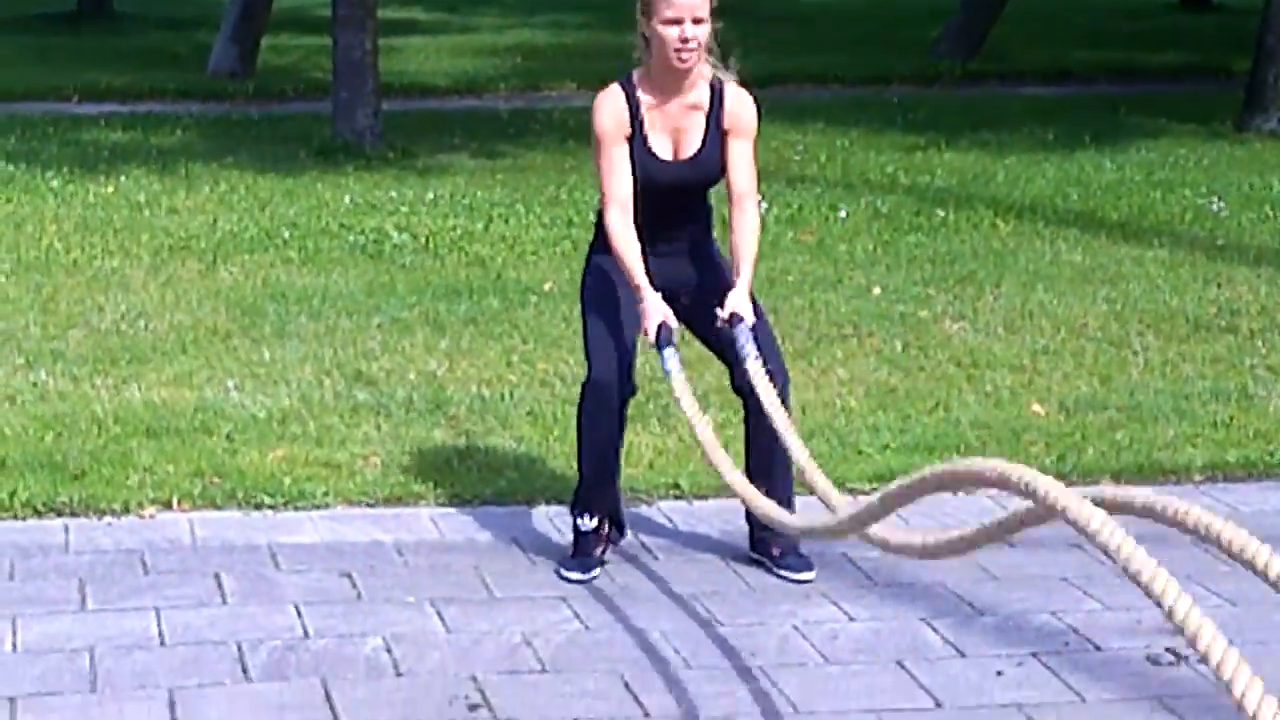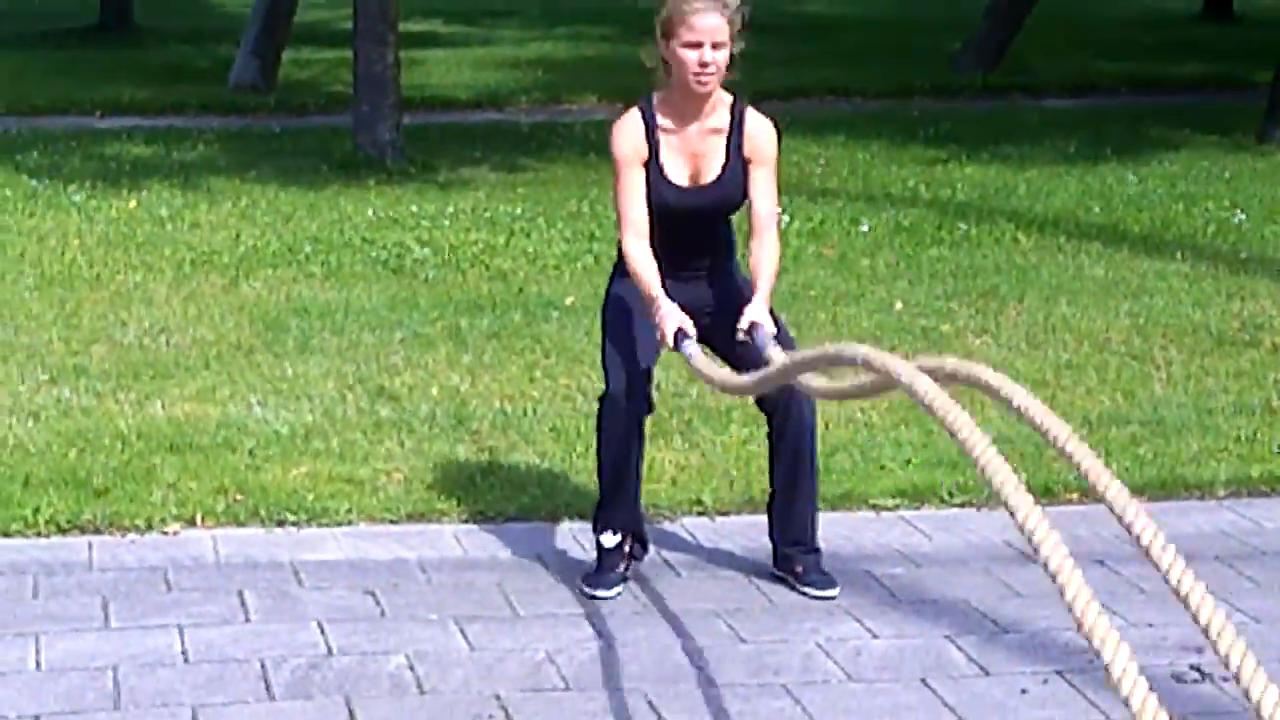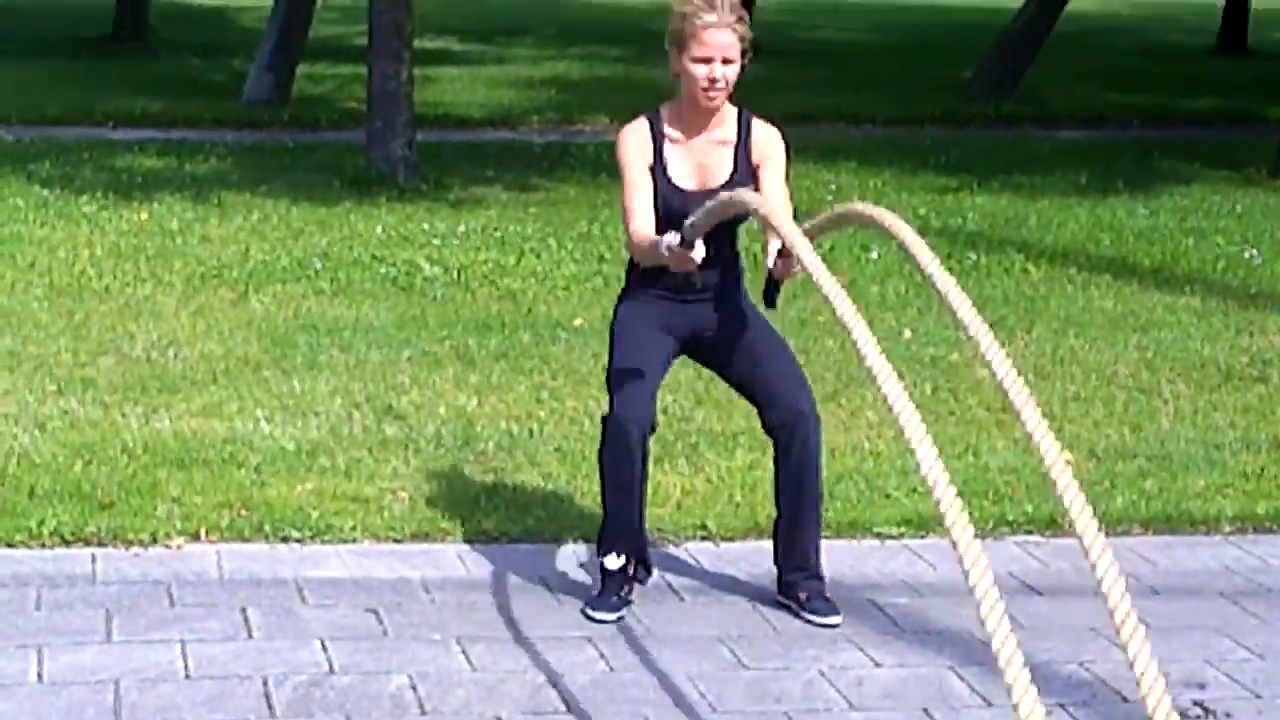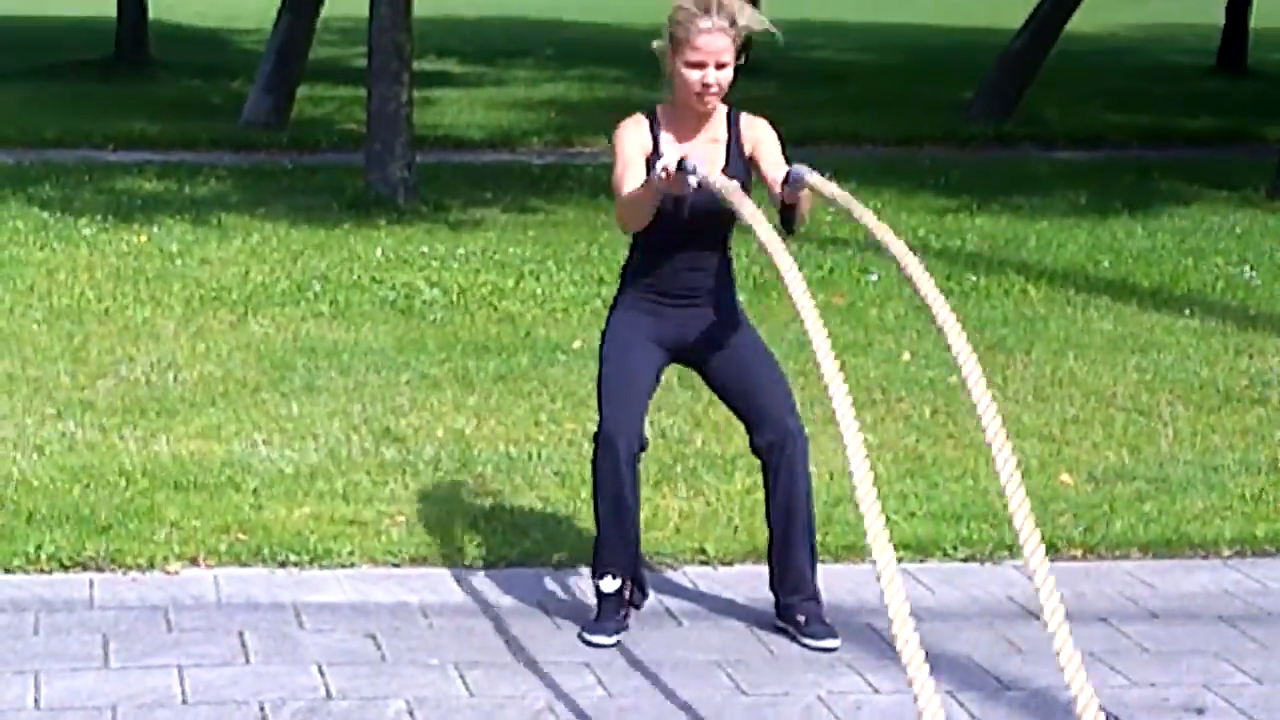
dt=0.4s
person 1, frame 1
left shoulder: (733, 102)
right shoulder: (614, 105)
left elbow: (744, 209)
right elbow: (617, 215)
left wrist: (741, 289)
right wrist: (645, 297)
left hip: (695, 254)
right hip: (621, 262)
left knee: (767, 376)
right knee: (608, 380)
left ankle: (772, 533)
right ankle: (593, 527)
person 1, frame 2
left shoulder: (753, 128)
right shoulder: (633, 130)
left elbow: (765, 231)
right elbow: (633, 241)
left wrist: (760, 299)
right wrist: (660, 308)
left hip: (719, 280)
right hip: (646, 285)
left knee: (793, 395)
right knee: (623, 397)
left ankle: (796, 551)
right ankle: (616, 544)
person 1, frame 3
left shoulder: (761, 138)
right shoulder: (640, 137)
left elbow: (778, 220)
right elbow: (637, 236)
left wrist: (788, 247)
right wrist: (667, 248)
left hip: (724, 306)
right hip: (652, 307)
left knee: (797, 413)
right knee: (627, 420)
left ankle: (800, 577)
right ankle: (619, 568)
person 1, frame 4
left shoulder: (749, 130)
right shoulder: (637, 131)
left elbow: (784, 188)
right elbow: (628, 213)
left wrist: (793, 186)
right wrist: (662, 175)
left hip: (716, 311)
right hip: (646, 314)
left knee: (784, 435)
right knee: (616, 440)
left ankle: (797, 600)
right ankle: (616, 591)
